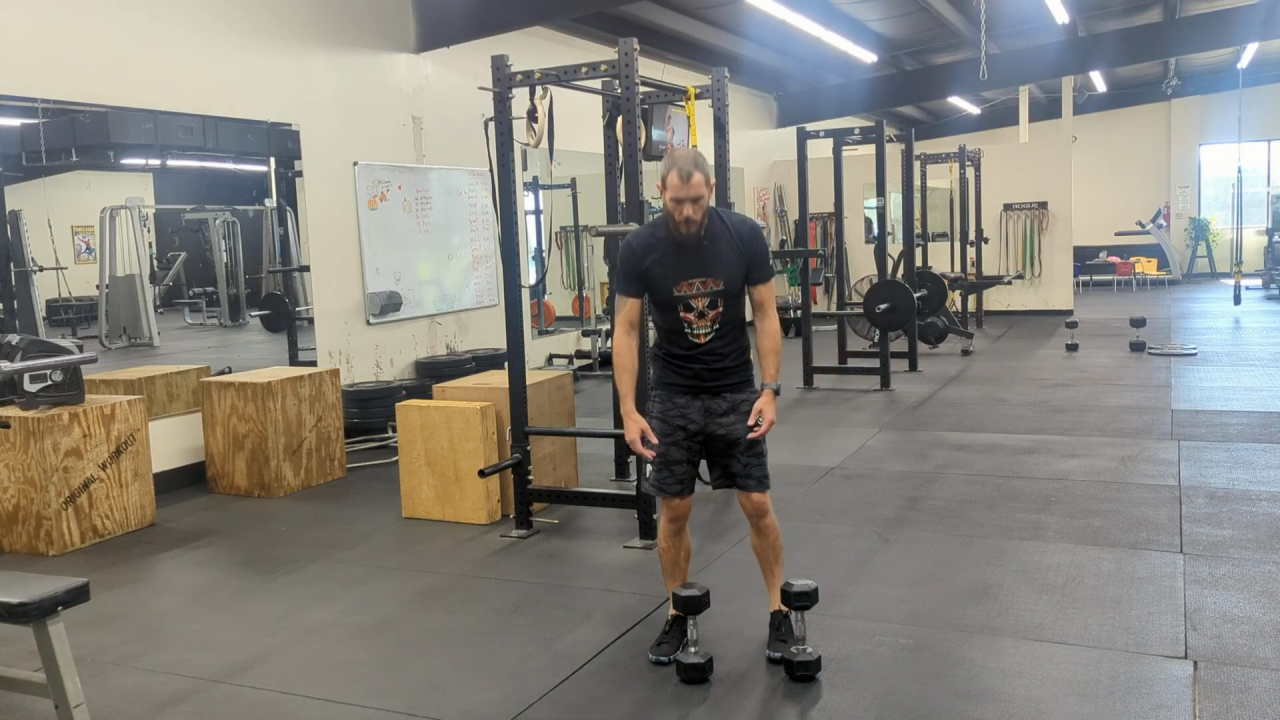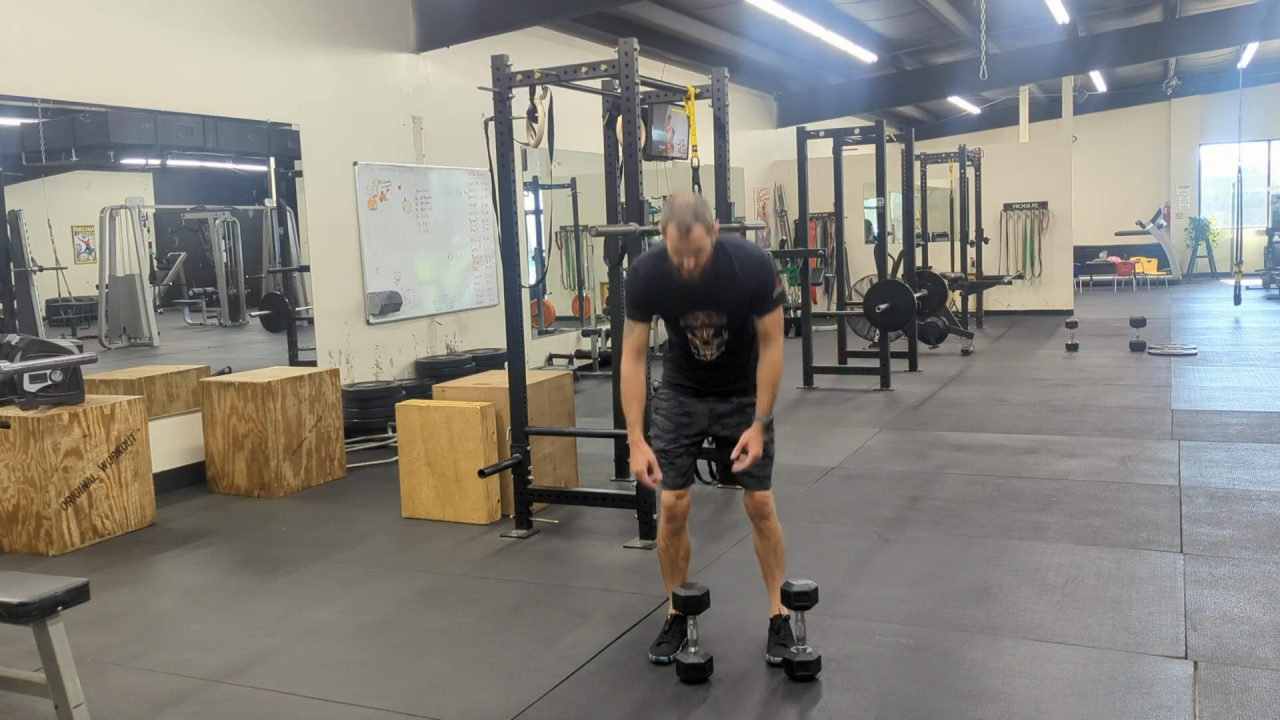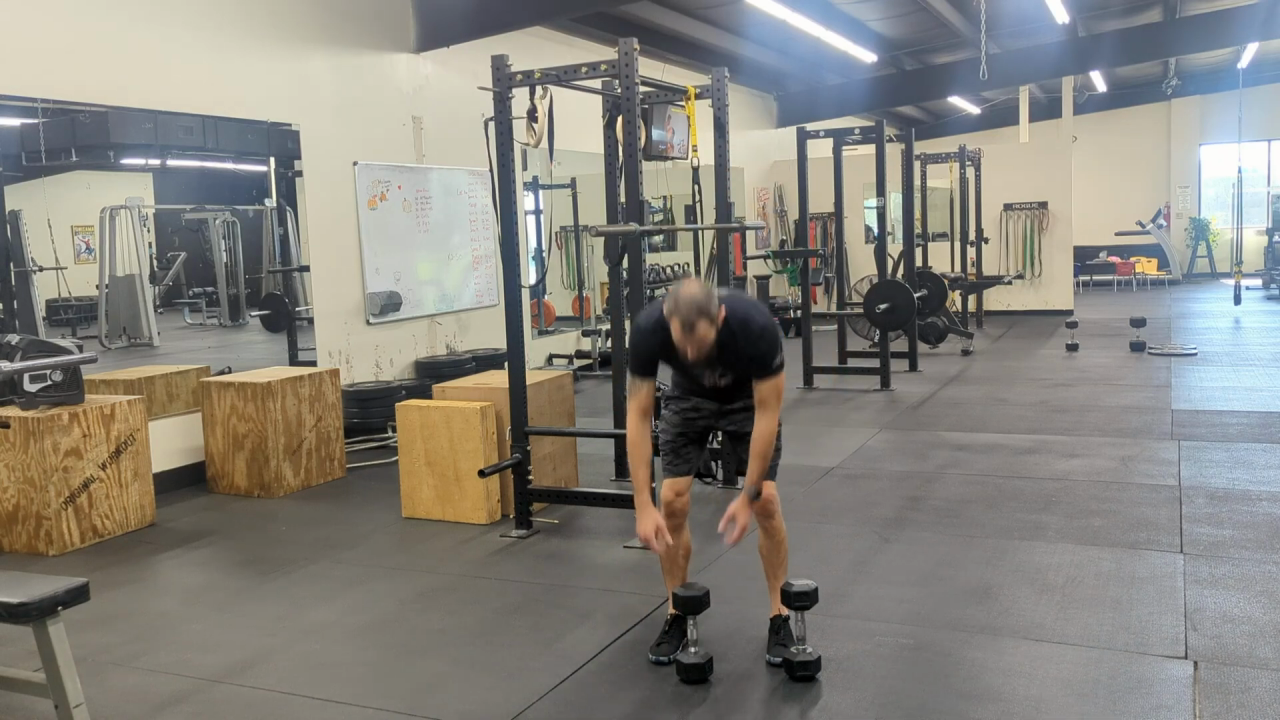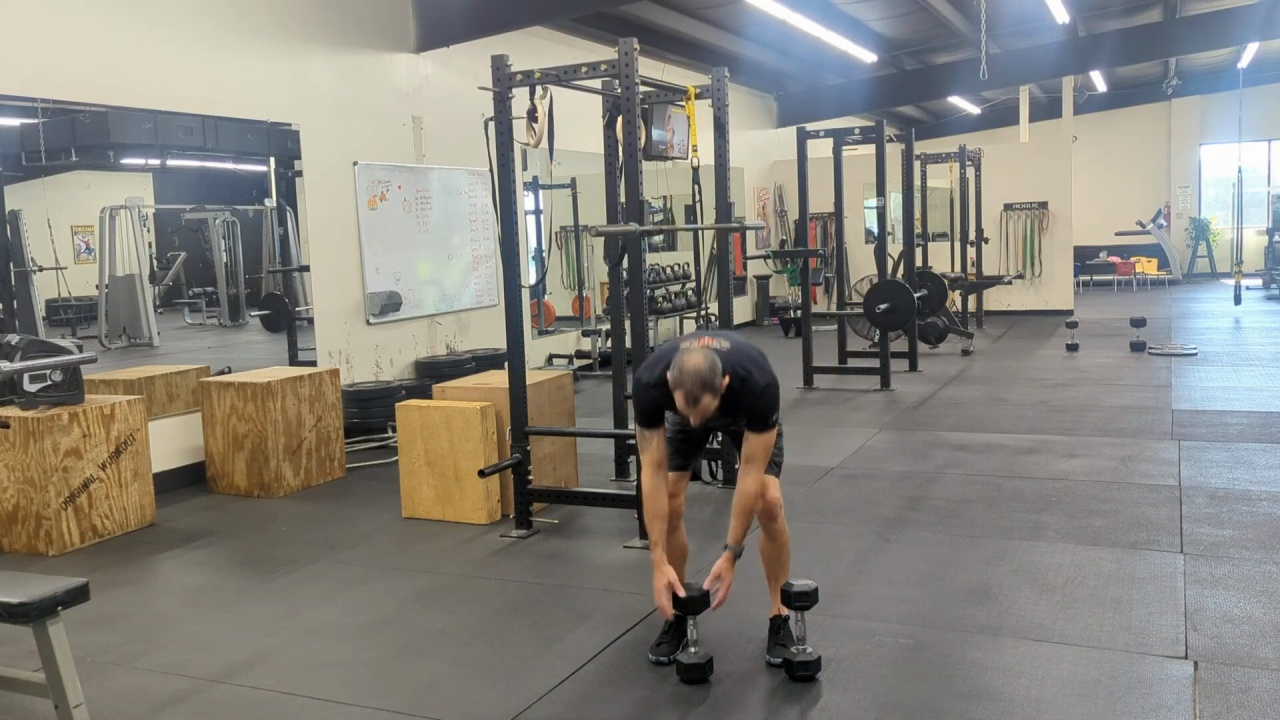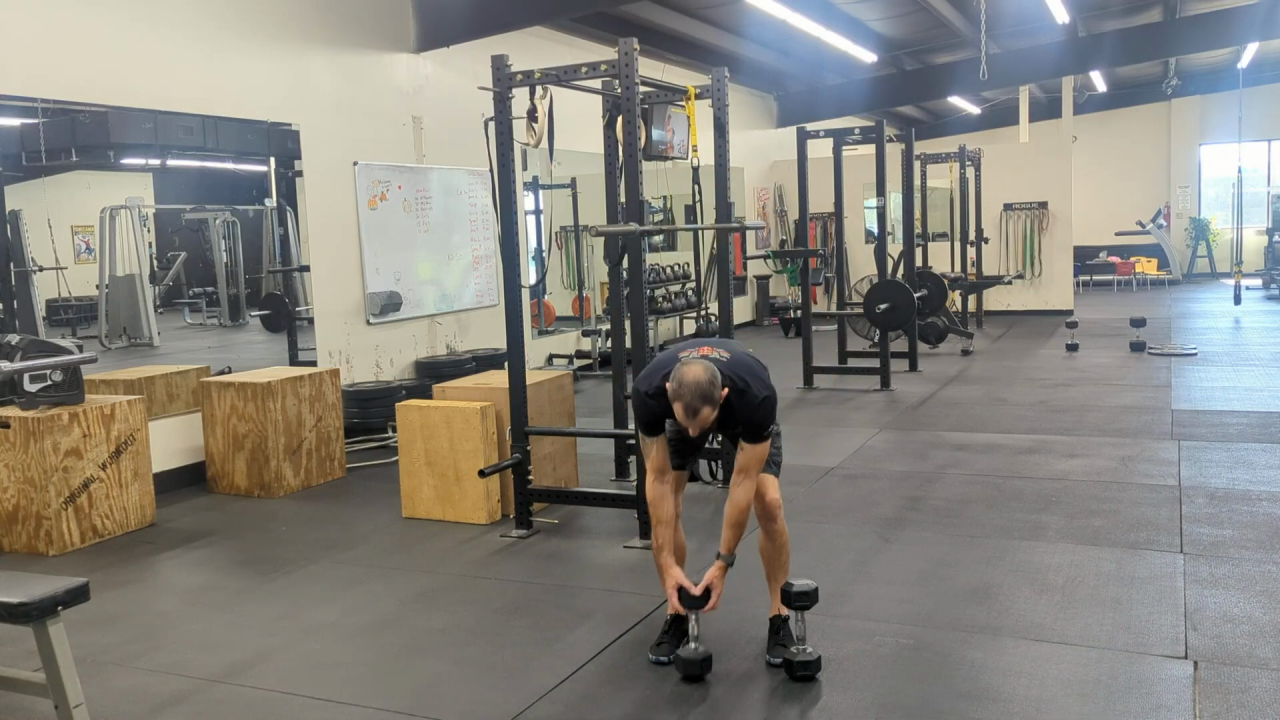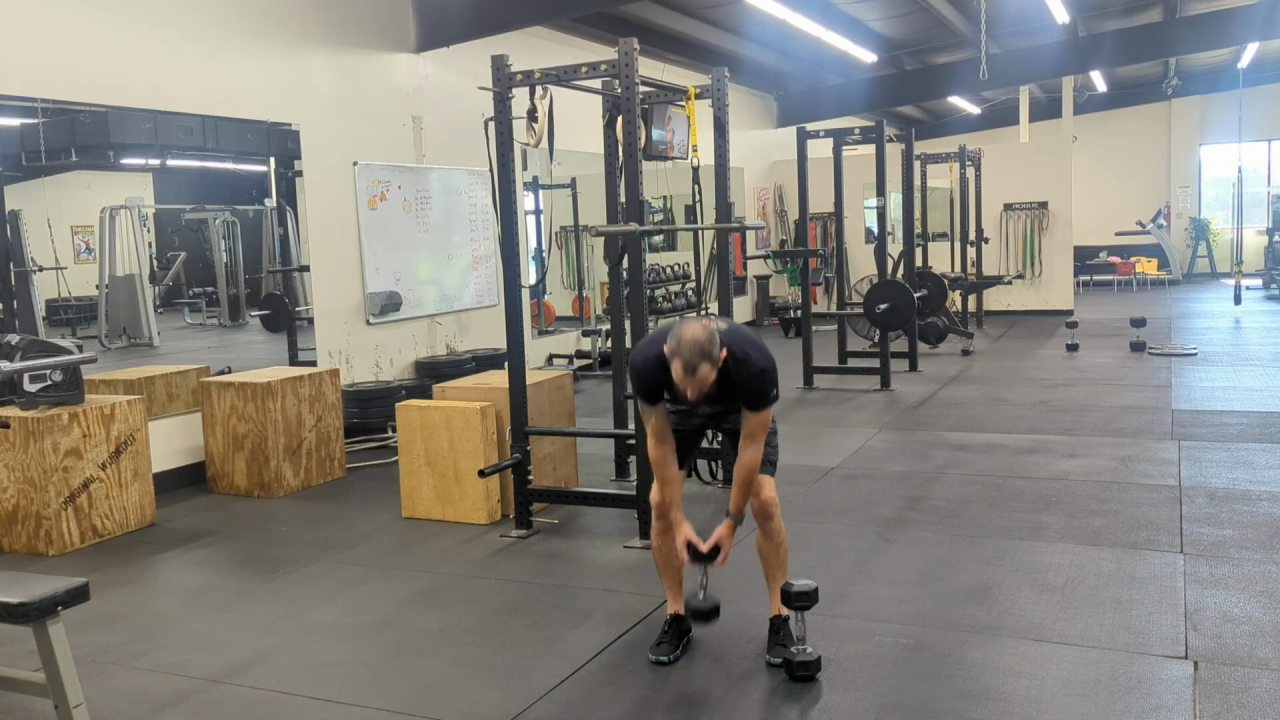
dt=0.2s
person 1, frame 1
left shoulder: (744, 235)
right shoulder: (640, 247)
left elbow: (765, 314)
right elbow: (627, 329)
left wrist: (769, 389)
right wrist: (628, 408)
left hip: (735, 392)
right hip: (672, 396)
left knee: (757, 505)
right knee: (674, 511)
left ankle: (778, 611)
right ankle: (678, 615)
person 1, frame 2
left shoulder: (752, 264)
right shoulder: (645, 273)
left elbow: (771, 344)
right elbow: (634, 356)
left wrist: (760, 425)
right wrist: (636, 440)
left hip: (742, 395)
right hip: (681, 394)
left knee: (760, 504)
right knee: (673, 506)
left ankle: (779, 615)
right ankle: (678, 615)
person 1, frame 3
left shoulder: (756, 326)
right shoulder: (648, 329)
left elbow: (768, 412)
right elbow: (639, 415)
left wrist: (748, 496)
right wrist: (643, 505)
left hip: (746, 400)
right hip: (689, 397)
left knee: (767, 501)
right knee: (672, 499)
left ankle: (779, 617)
right ankle: (677, 615)
person 1, frame 4
left shoulder: (758, 383)
right shoulder: (650, 381)
left elbow: (751, 475)
right elbow: (652, 472)
left wrist: (731, 555)
right wrist: (659, 561)
left hip: (746, 413)
right hip: (684, 405)
left knee: (769, 502)
right knee: (670, 499)
left ankle: (779, 616)
right ankle: (677, 616)
person 1, frame 5
left shoulder: (756, 394)
right shoulder: (649, 390)
left elbow: (743, 482)
right elbow: (658, 478)
left wrist: (722, 563)
right wrist: (668, 565)
left hip: (744, 417)
right hip: (681, 408)
left knee: (768, 502)
right knee: (665, 503)
left ankle: (779, 617)
right ankle: (676, 617)
person 1, frame 6
left shoulder: (755, 363)
right shoulder: (646, 360)
left elbow: (752, 444)
right elbow: (660, 442)
left wrist: (731, 522)
right wrist: (678, 520)
left hip: (742, 405)
right hip: (675, 407)
left knee: (764, 501)
right knee: (661, 501)
left ankle: (779, 616)
right ankle: (676, 616)
